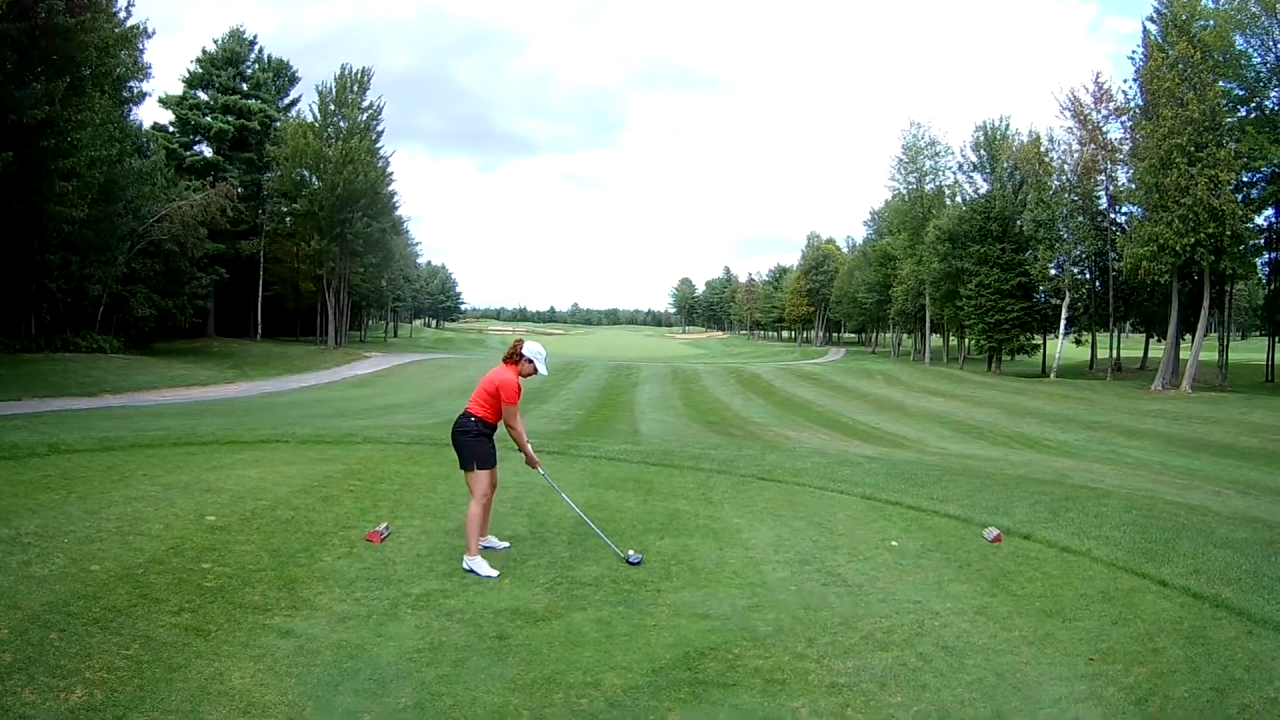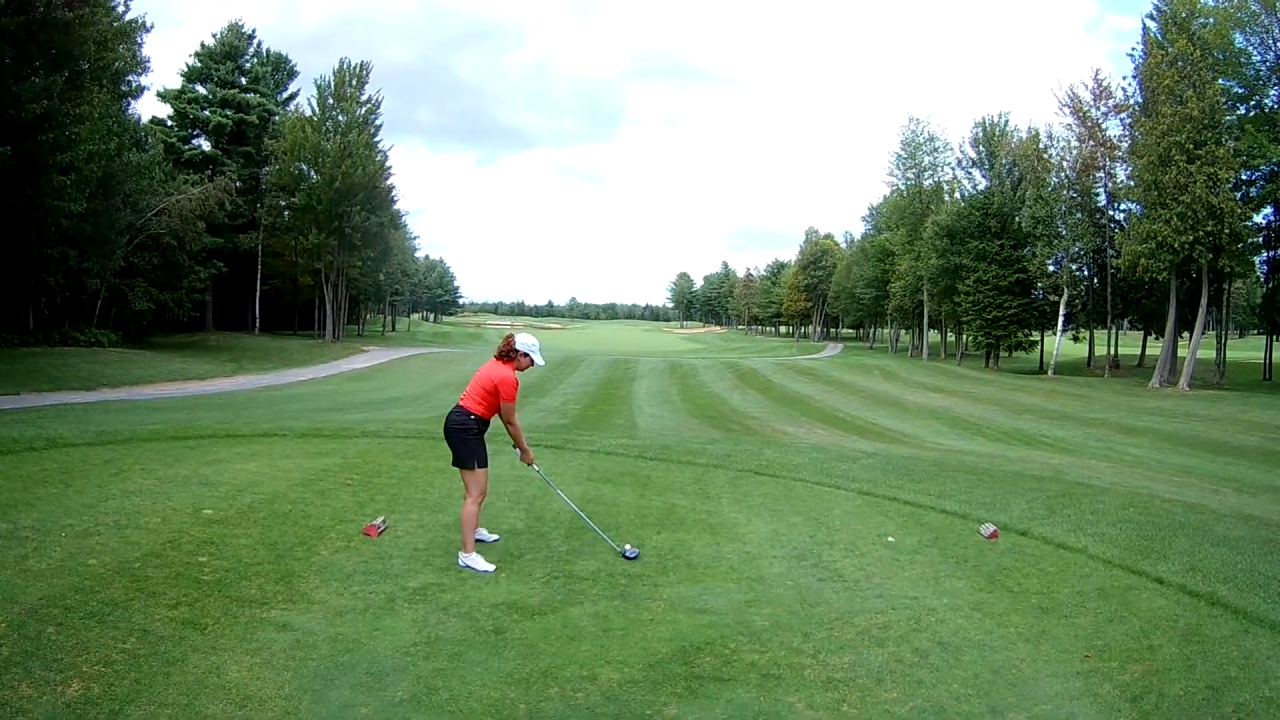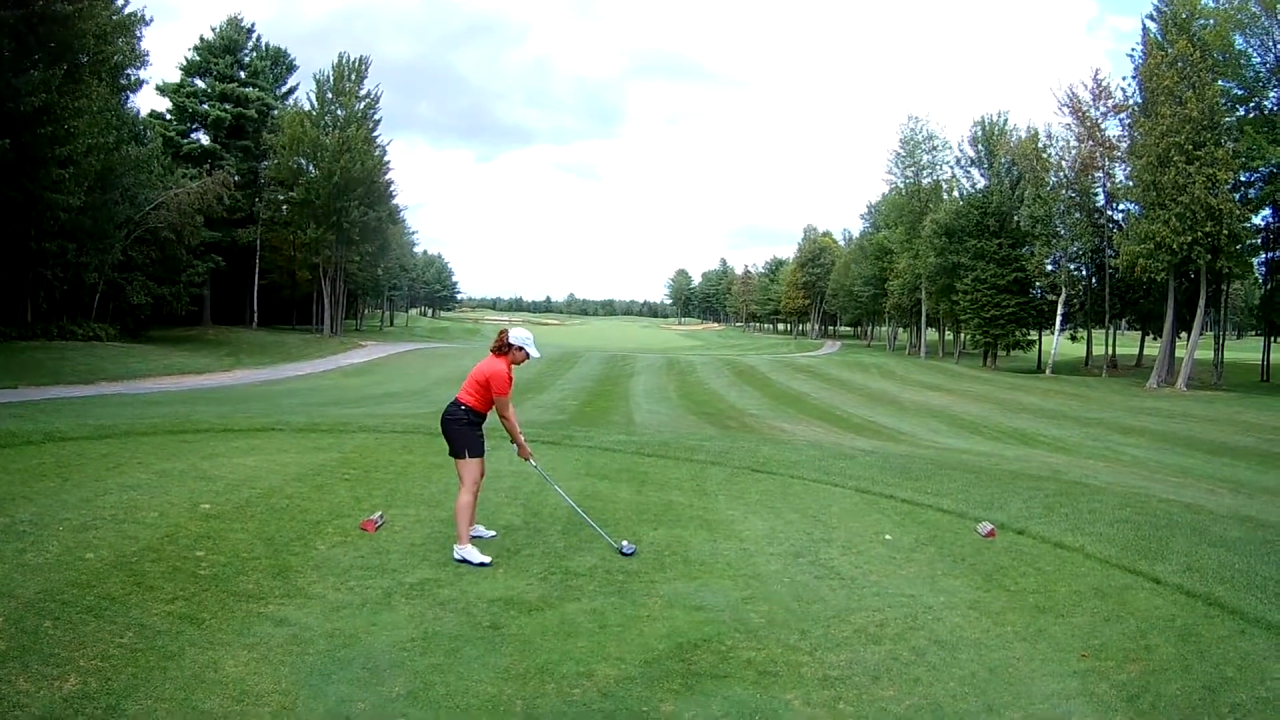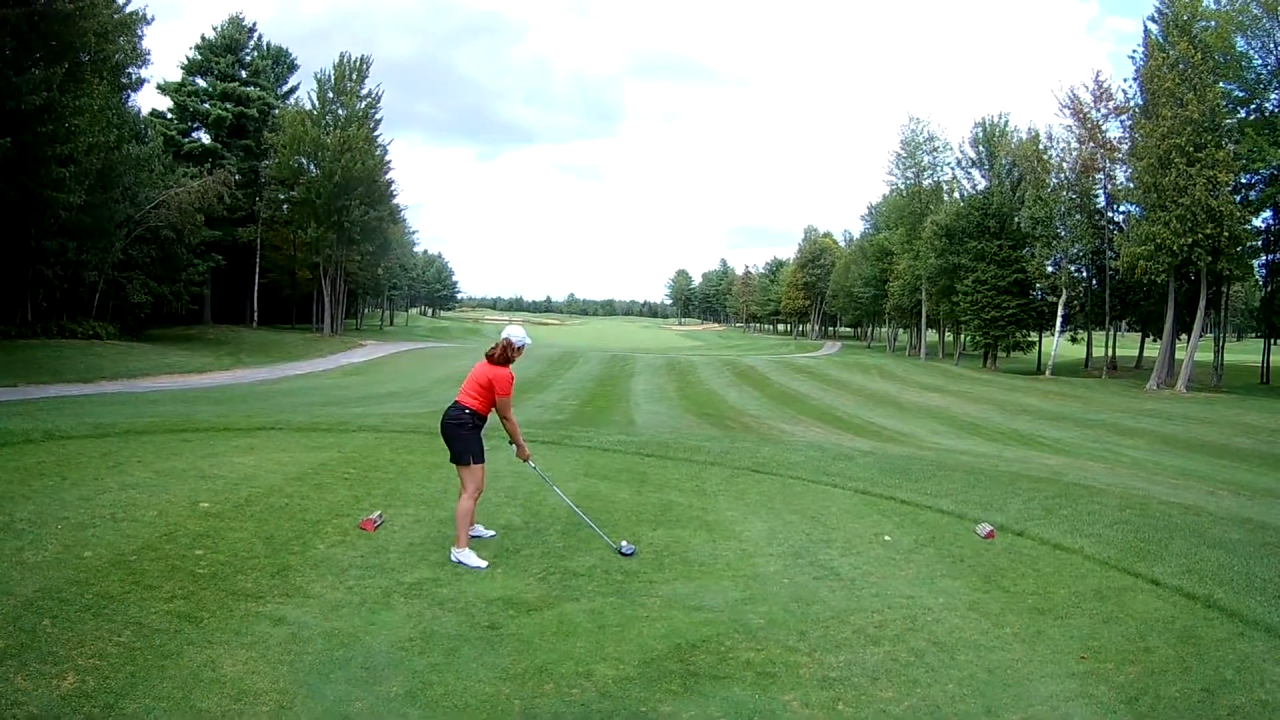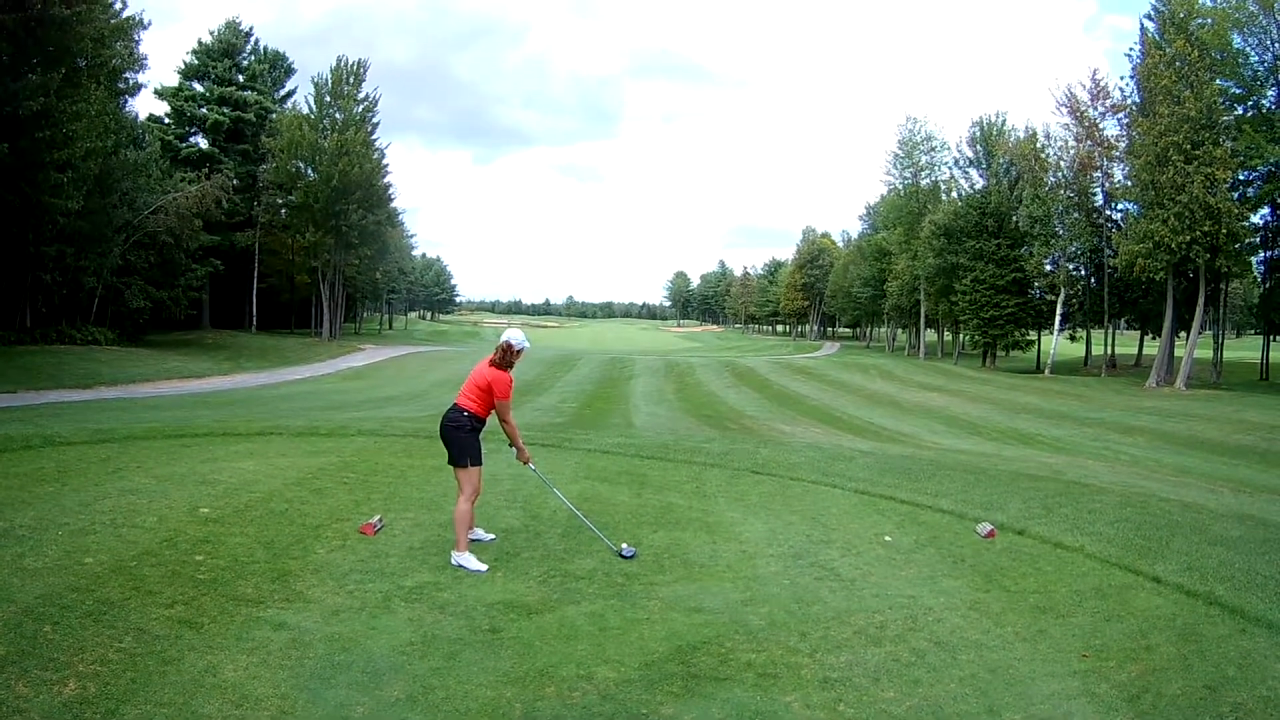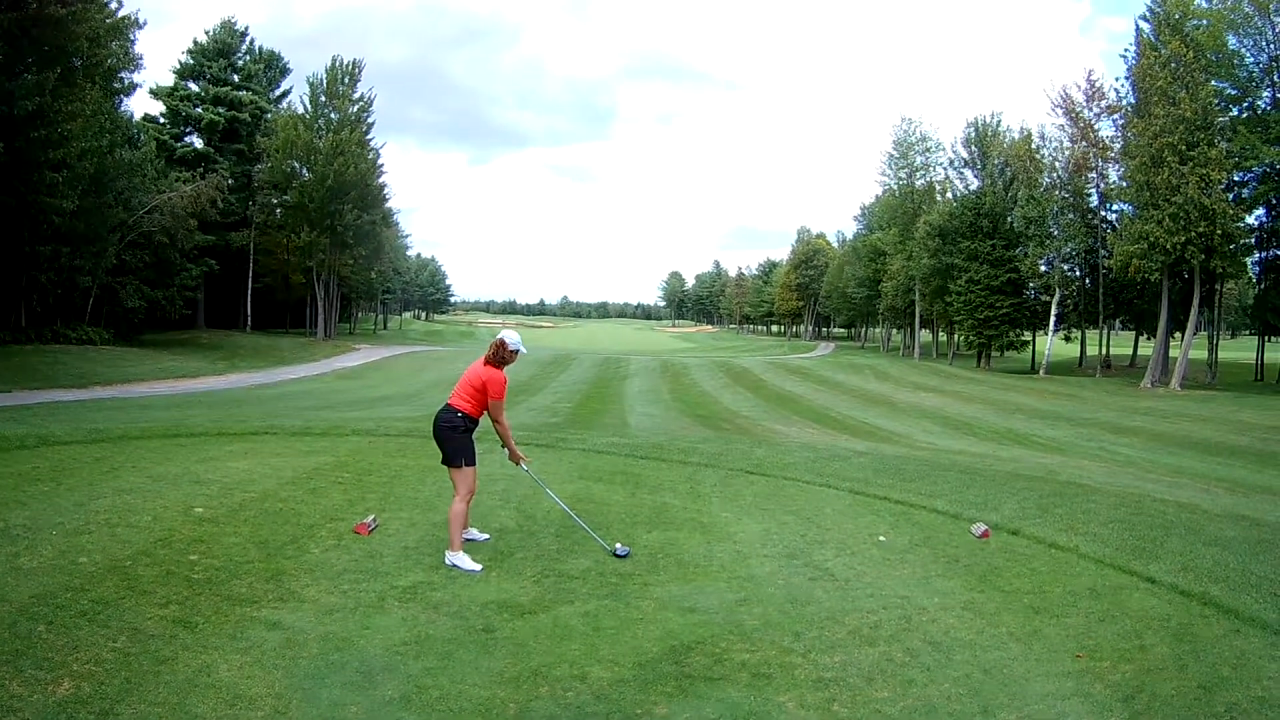
dt=0.4s
person 1, frame 1
left shoulder: (507, 373)
right shoulder: (508, 380)
left elbow: (514, 416)
right elbow: (511, 424)
left wrist: (527, 445)
right wrist: (529, 455)
left hip: (478, 430)
right hip: (472, 432)
left knee: (490, 486)
right knee: (480, 496)
left ankle: (483, 537)
right ankle: (472, 557)
person 1, frame 2
left shoulder: (498, 365)
right shoulder: (507, 378)
left elbow: (504, 414)
right elbow: (510, 421)
left wrist: (521, 444)
right wrist: (525, 450)
left hip: (461, 423)
right hip: (467, 428)
left knee: (477, 486)
right knee: (476, 493)
left ankle: (474, 530)
right ankle: (467, 554)
person 1, frame 3
left shoulder: (501, 363)
right shoulder: (498, 371)
left elbow: (507, 405)
right elbow: (504, 415)
left wrist: (519, 436)
right wrist: (520, 445)
left hip: (468, 419)
right hip: (461, 421)
left knee: (477, 475)
right knee: (470, 484)
left ankle: (470, 526)
right ankle: (463, 546)
person 1, frame 4
left shoulder: (493, 362)
right shoulder: (502, 374)
left elbow: (503, 410)
right elbow: (506, 416)
left wrist: (517, 439)
right wrist: (521, 446)
left hip: (461, 420)
right hip: (463, 424)
left knee: (473, 481)
right knee: (473, 488)
left ankle: (470, 527)
right ankle: (460, 549)
person 1, frame 5
left shoulder: (492, 364)
right shoulder: (501, 376)
left elbow: (503, 412)
right elbow: (505, 419)
left wrist: (516, 440)
right wrist: (520, 449)
left hip: (460, 423)
right hip: (462, 427)
left knee: (471, 484)
right knee: (469, 492)
left ankle: (470, 530)
right ankle: (460, 553)
person 1, frame 6
left shoulder: (487, 364)
right shoulder: (495, 376)
left elbow: (494, 413)
right elbow: (498, 419)
left wrist: (510, 443)
right wrist: (512, 450)
left hip: (453, 423)
right hip: (455, 427)
left knee: (466, 484)
right knee: (464, 492)
left ankle: (464, 530)
right ankle: (454, 553)
